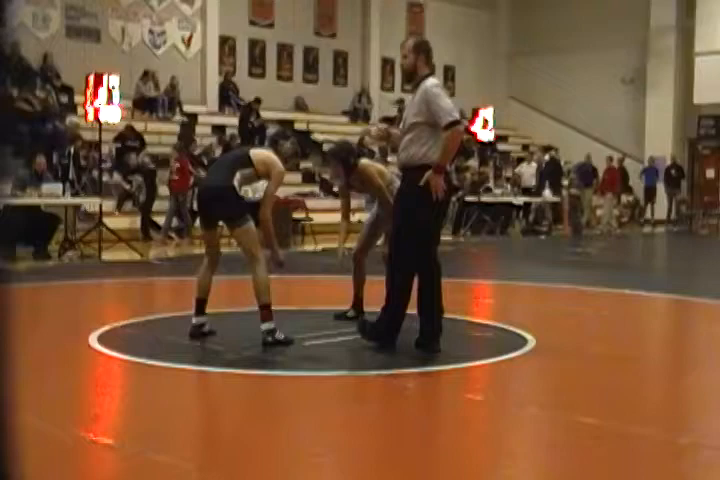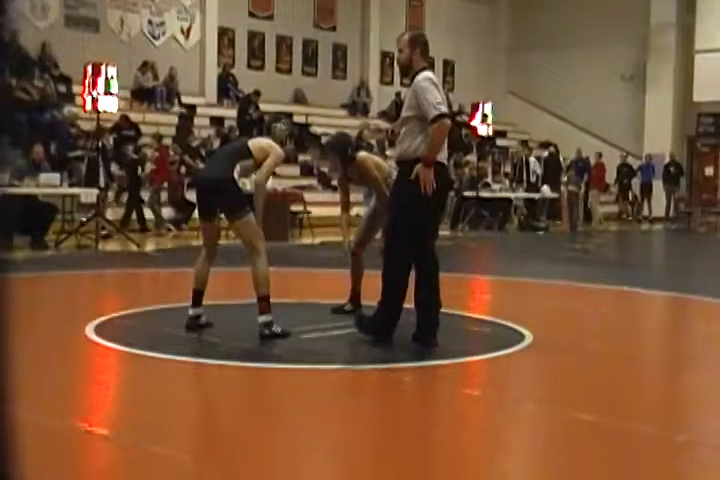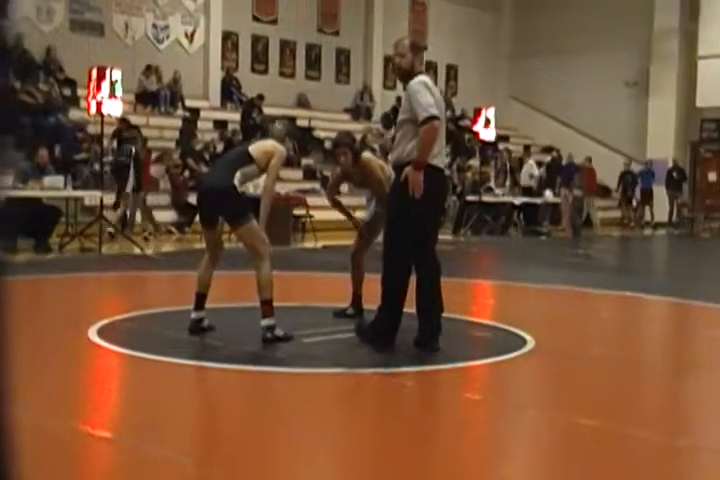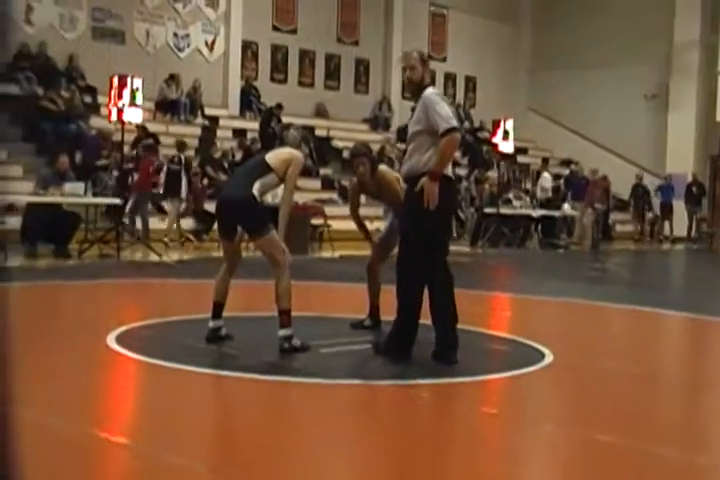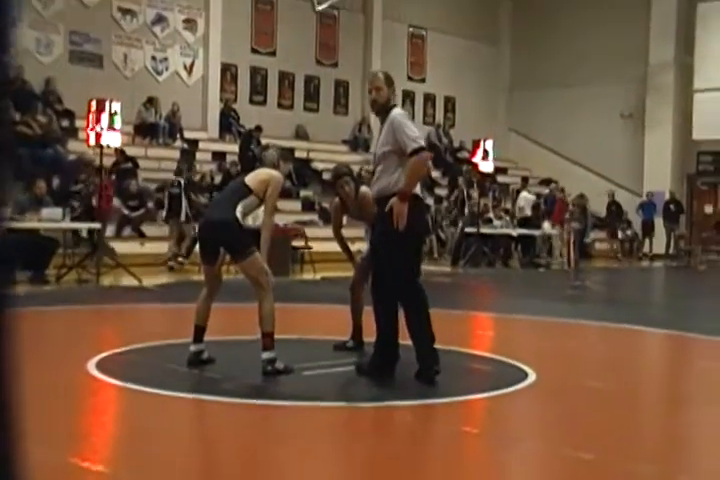
dt=0.4s
person 1, frame 1
left shoulder: (430, 89)
right shoulder: (419, 91)
left elbow: (456, 129)
left wrist: (438, 170)
right wrist: (390, 135)
left hip: (424, 181)
right hip: (416, 180)
left knee: (403, 258)
right knee: (424, 258)
left ankle: (386, 329)
right ankle: (429, 334)
person 1, frame 2
left shoulder: (422, 82)
right shoulder: (423, 82)
left elbow: (442, 123)
left wrist: (426, 163)
right wrist: (398, 131)
left hip: (419, 174)
right hip: (425, 175)
left knee: (398, 251)
right knee: (423, 252)
left ankle: (383, 323)
right ankle: (426, 329)
person 1, frame 3
left shoulder: (417, 85)
right shoulder: (425, 87)
left elbow: (432, 125)
left wrist: (417, 166)
left hip: (415, 179)
right hip: (432, 179)
left knee: (398, 256)
right knee: (424, 256)
left ankle: (384, 329)
right ankle: (428, 333)
person 1, frame 4
left shoulder: (430, 97)
right shoulder: (422, 102)
left elbow: (452, 136)
left wrist: (434, 176)
left hip: (428, 190)
right hip: (424, 190)
left knee: (411, 268)
right knee: (434, 267)
left ankle: (401, 341)
right ankle: (446, 344)
person 1, frame 5
left shoulder: (397, 118)
right shoulder: (387, 123)
left elbow: (422, 156)
left wrist: (404, 197)
left hip: (398, 211)
right hip: (391, 211)
left knee: (386, 287)
right knee: (407, 286)
left ankle: (384, 361)
right ankle: (426, 361)
person 2, frame 1
left shoulder: (254, 152)
right shoulder: (277, 166)
right elbow: (264, 212)
left wrist: (242, 235)
right wrist: (275, 249)
left hip: (204, 189)
right hip: (224, 191)
left knee: (211, 257)
right knee: (256, 258)
left ankle: (198, 323)
right ankle: (269, 330)
person 2, frame 2
left shoulder: (253, 143)
right shoulder: (277, 150)
right elbow: (260, 181)
right wrist: (258, 221)
left hip: (203, 178)
right hip: (223, 183)
left knee: (209, 249)
right knee: (257, 250)
left ankle: (194, 314)
right ankle: (266, 323)
person 2, frame 3
left shoulder: (254, 145)
right shoulder: (278, 149)
right elbow: (268, 188)
left wrist: (221, 220)
right wrist: (261, 226)
left hip: (205, 188)
right hip: (225, 189)
left knee: (212, 253)
right knee: (262, 253)
left ankle: (197, 318)
right ankle: (268, 327)
person 2, frame 4
left shoulder: (272, 153)
right shoulder: (296, 156)
right elbow: (286, 198)
left wrist: (240, 231)
right wrist: (280, 237)
left hip: (225, 199)
right hip: (245, 201)
left knee: (230, 263)
right knee: (281, 264)
left ankle: (214, 326)
right ankle: (286, 336)
person 2, frame 5
left shoulder: (255, 174)
right shoulder: (276, 177)
right elbow: (267, 219)
right wrist: (263, 260)
left hip: (207, 224)
right hip: (227, 225)
left knee: (211, 287)
right knee: (265, 287)
left ankle: (196, 350)
right ankle: (269, 359)
person 3, frame 1
left shoulder: (365, 169)
right shoulder: (344, 183)
left elbow: (388, 200)
right elbow: (345, 217)
left wrist: (391, 236)
right wrist: (341, 244)
right hip: (382, 205)
right knee: (358, 255)
right ankle: (357, 307)
person 3, frame 2
left shoulder: (363, 162)
right shoulder: (343, 174)
left elbow: (385, 194)
right elbow: (345, 209)
right wrist: (345, 237)
right hip: (380, 199)
right knee: (356, 249)
right ankle: (354, 300)
person 3, frame 3
left shoulder: (367, 162)
right shoulder: (340, 173)
left elbow: (386, 194)
right elbow: (331, 196)
right wrist: (353, 219)
right hip: (378, 202)
right knee: (356, 253)
right ankle: (356, 305)
person 3, frame 4
left shoulder: (384, 175)
right shoulder: (356, 184)
left elbow: (403, 205)
right elbow: (354, 213)
right wrist: (370, 239)
right hip: (396, 215)
right knee: (372, 266)
right ankle: (373, 316)
person 3, frame 5
left shoulder: (366, 195)
right shoulder: (337, 205)
right elbow: (337, 233)
right wrist: (352, 259)
right knee: (356, 286)
right ankle: (356, 338)
